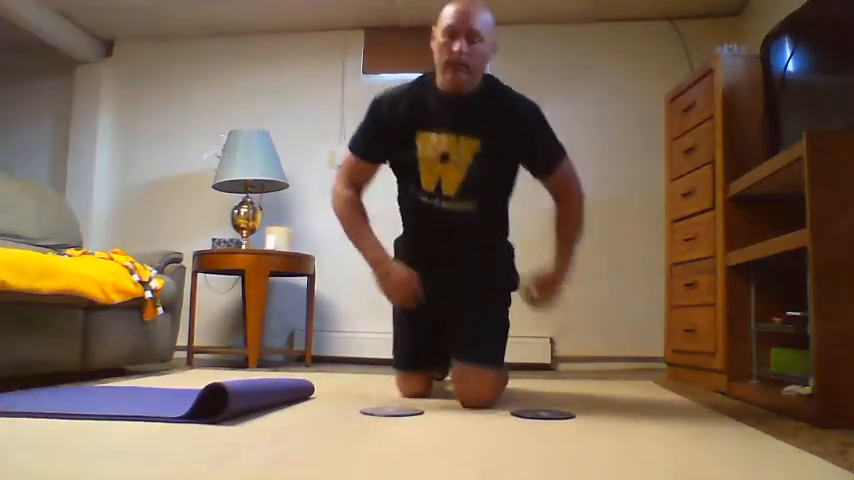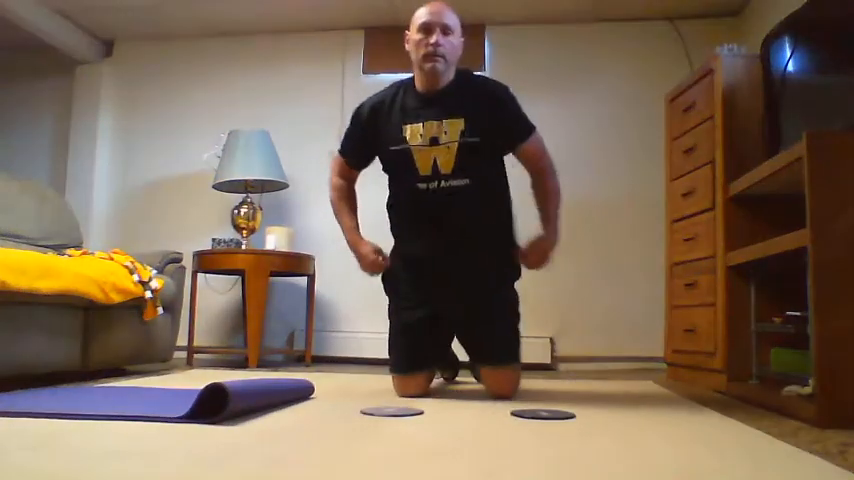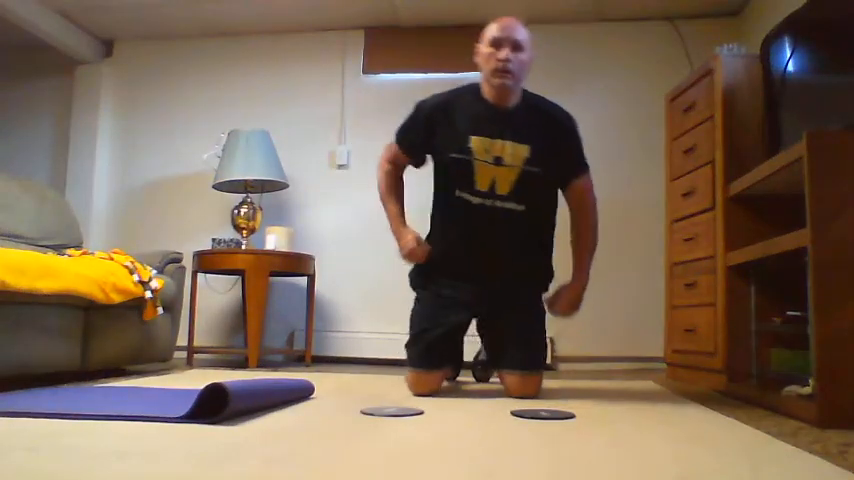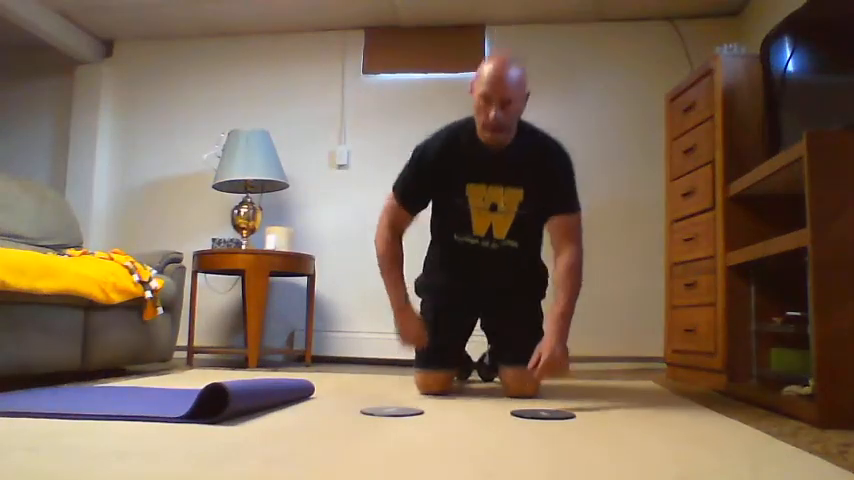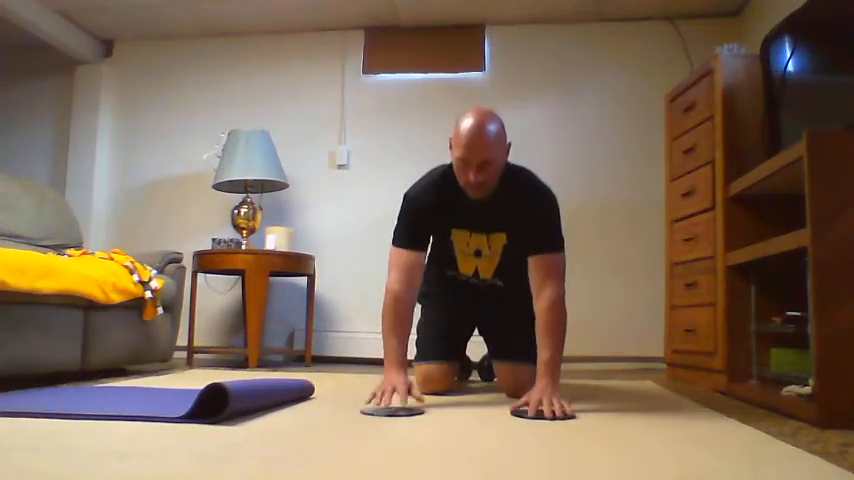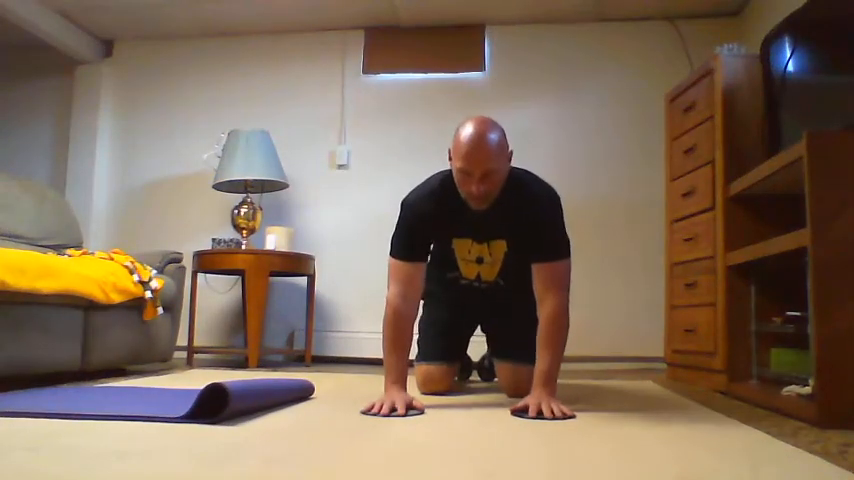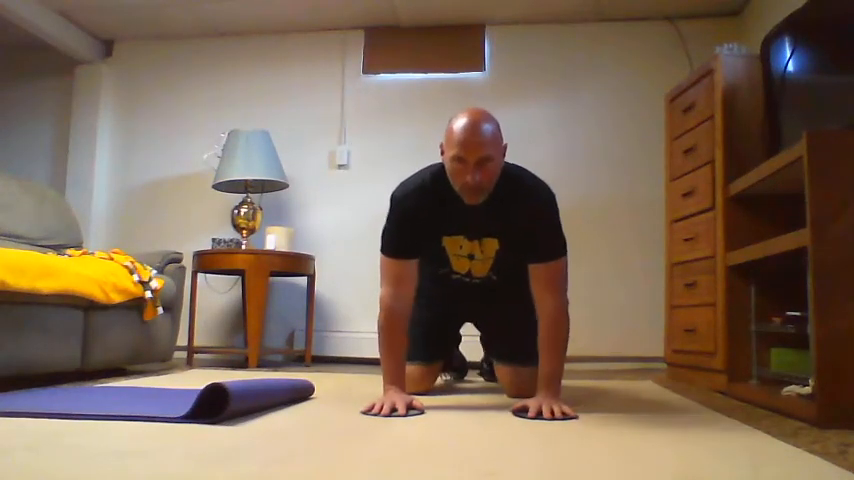
dt=0.4s
person 1, frame 1
left shoulder: (515, 114)
right shoulder: (394, 106)
left elbow: (568, 189)
right elbow: (346, 188)
left wrist: (560, 269)
right wrist: (379, 262)
left hip: (484, 270)
right hip: (418, 269)
left knee: (476, 395)
right knee: (413, 389)
left ankle: (470, 357)
right ankle: (442, 350)
person 1, frame 2
left shoulder: (490, 97)
right shoulder: (376, 111)
left elbow: (539, 165)
right elbow: (341, 177)
left wrist: (549, 235)
right wrist: (355, 240)
left hip: (486, 267)
right hip: (413, 271)
left knee: (502, 388)
right knee: (409, 388)
left ankle: (471, 354)
right ankle: (439, 356)
person 1, frame 3
left shoulder: (556, 125)
right shoulder: (440, 111)
left elbow: (582, 206)
right elbow: (390, 164)
left wrist: (578, 281)
right wrist: (400, 228)
left hip: (518, 278)
right hip: (445, 272)
left knee: (524, 388)
right knee: (423, 385)
left ankle: (492, 353)
right ankle: (452, 357)
person 1, frame 4
left shoulder: (550, 158)
right shoulder: (437, 151)
left elbow: (568, 250)
right elbow: (389, 231)
left wrist: (557, 332)
right wrist: (403, 311)
left hip: (515, 283)
right hip: (448, 279)
left knee: (524, 386)
right knee: (432, 384)
left ankle: (495, 360)
right ankle: (458, 361)
person 1, frame 5
left shoulder: (535, 197)
right shoulder: (423, 195)
left elbow: (548, 290)
right elbow: (400, 284)
left wrist: (547, 381)
right wrist: (394, 370)
left hip: (509, 294)
right hip: (447, 290)
left knee: (520, 385)
right knee: (431, 382)
left ankle: (494, 359)
right ankle: (459, 360)
person 1, frame 6
left shoulder: (540, 201)
right shoulder: (421, 203)
left elbow: (553, 298)
right elbow: (401, 297)
left wrist: (543, 389)
right wrist: (394, 386)
left hip: (513, 292)
right hip: (448, 289)
left knee: (520, 385)
right knee: (432, 382)
left ankle: (495, 360)
right ankle: (457, 358)
person 1, frame 7
left shoulder: (533, 198)
right shoulder: (411, 197)
left elbow: (551, 299)
right elbow: (396, 296)
left wrist: (548, 391)
right wrist: (393, 387)
left hip: (506, 288)
right hip: (438, 286)
left knee: (524, 387)
right knee: (414, 382)
left ankle: (495, 357)
right ankle: (447, 352)
